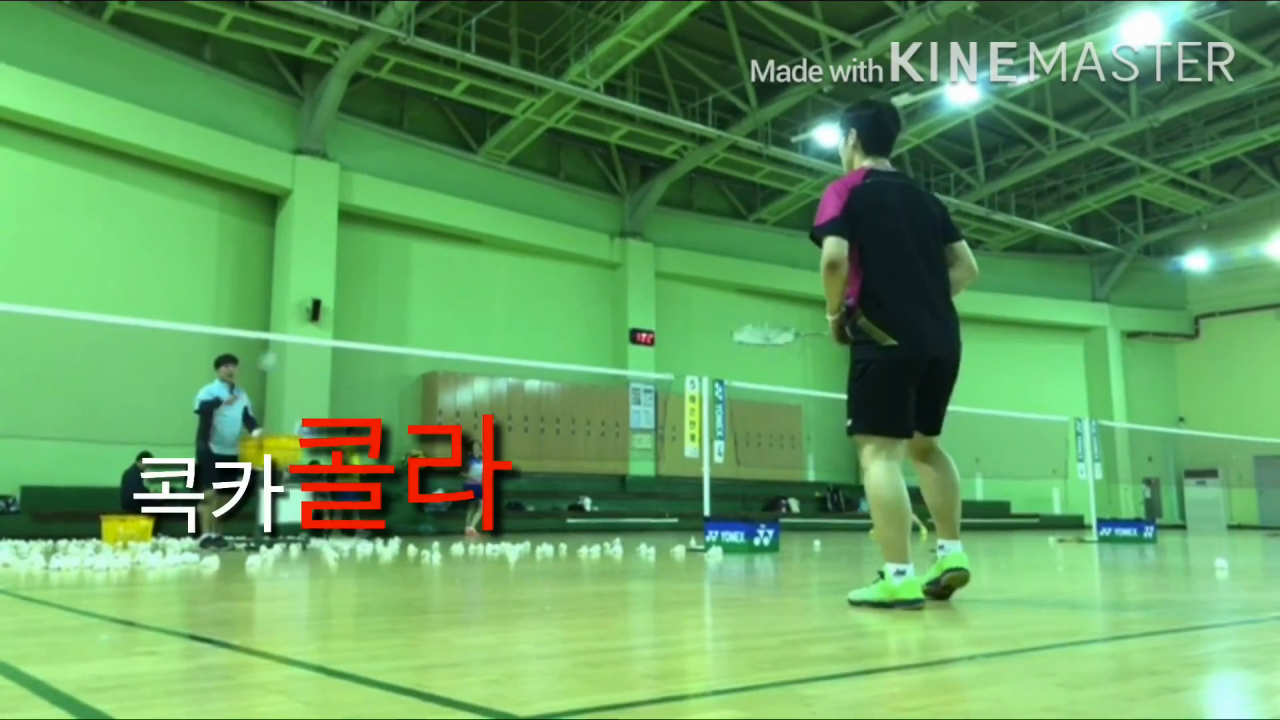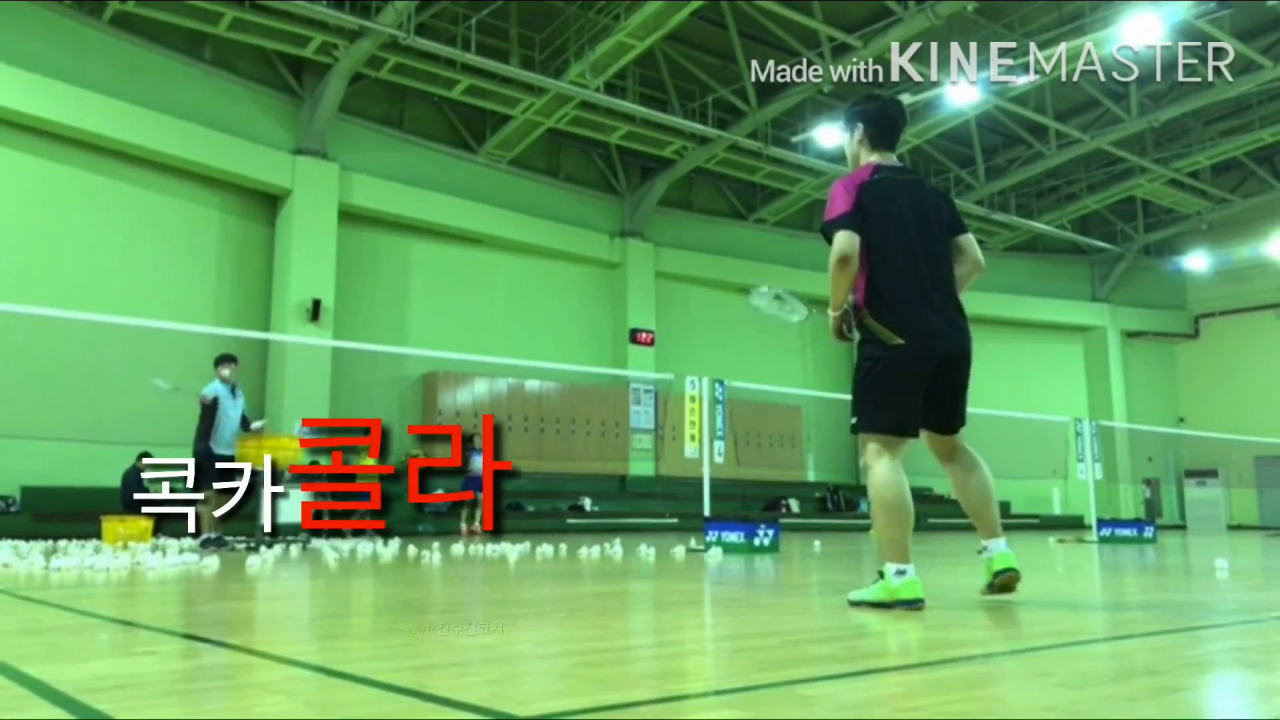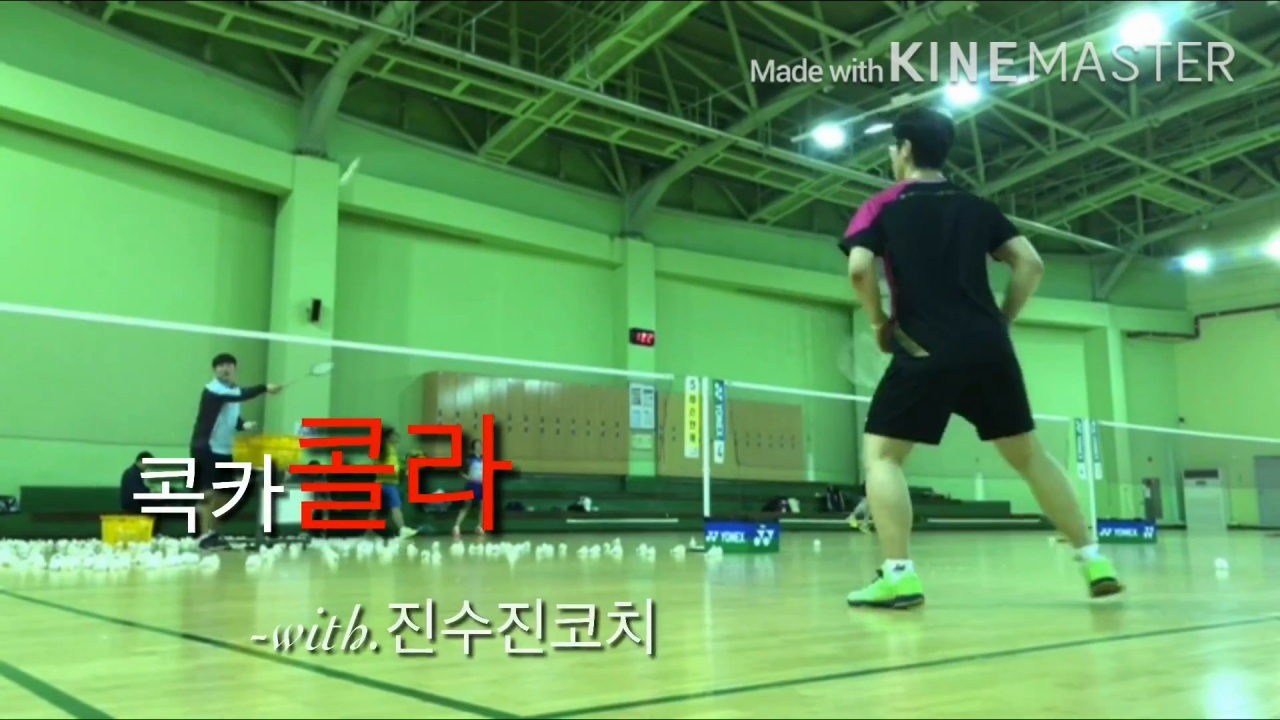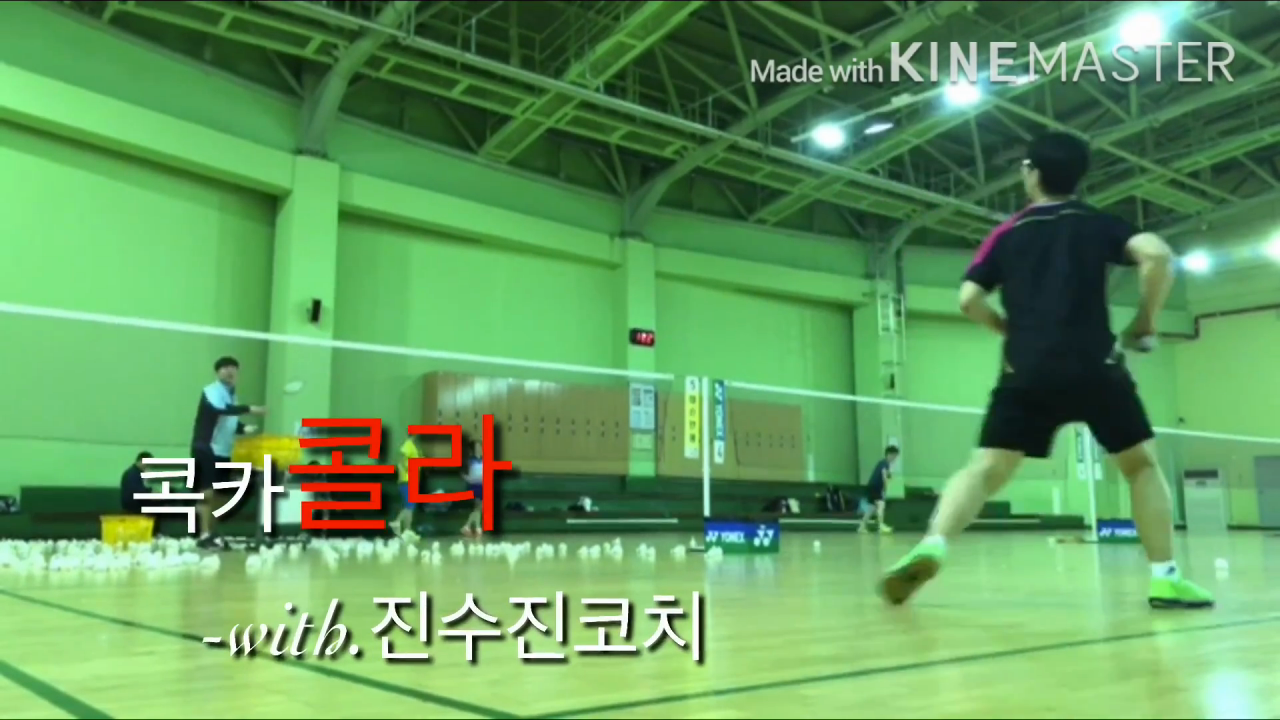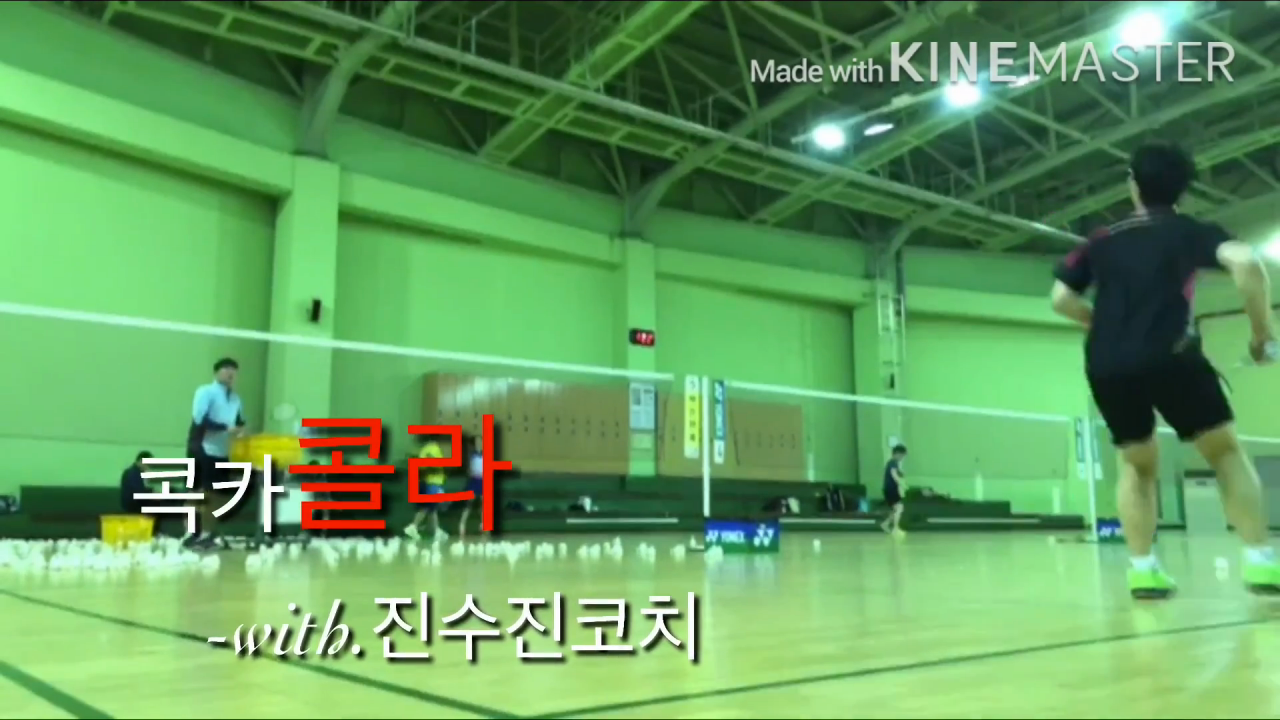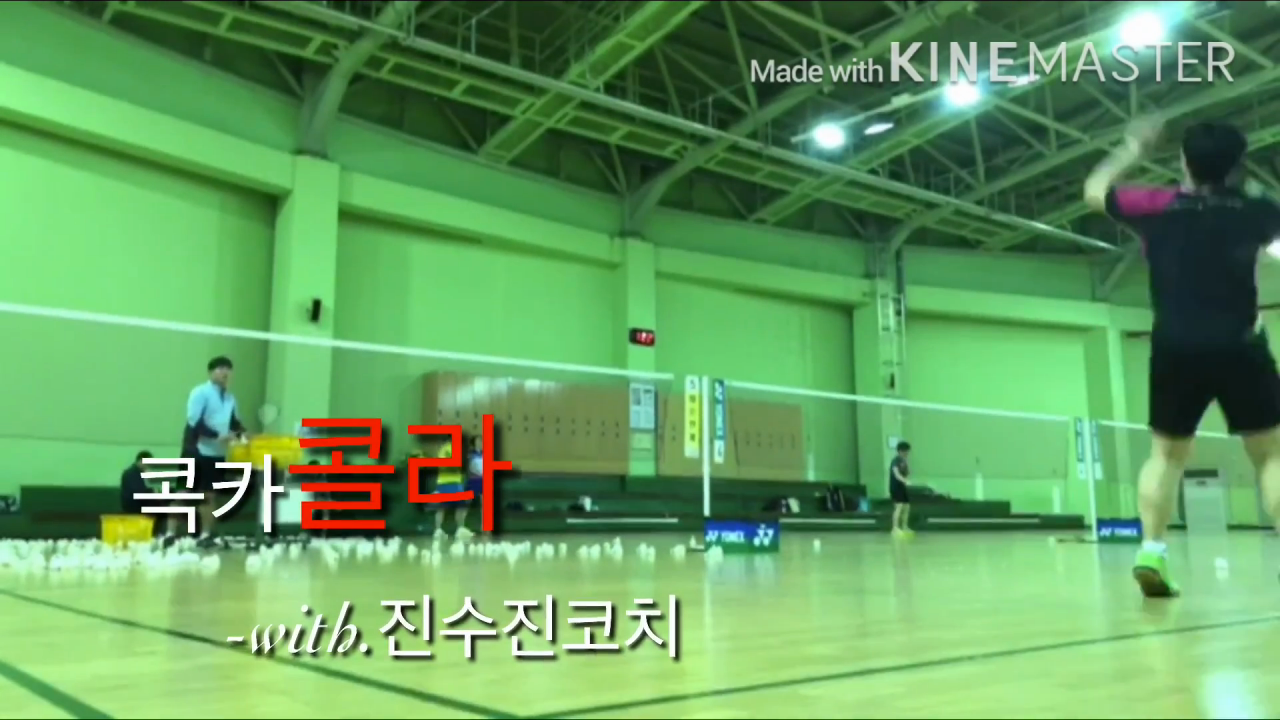
dt=0.3s
person 1, frame 1
left shoulder: (845, 191)
right shoulder: (924, 197)
left elbow: (835, 258)
right elbow: (966, 267)
left wrist: (835, 312)
left hip: (885, 339)
right hip: (942, 339)
left knee: (879, 452)
right knee: (924, 445)
left ankle: (897, 578)
right ankle: (951, 553)
person 1, frame 2
left shoulder: (852, 187)
right shoulder: (931, 193)
left elbow: (845, 252)
right elbow: (972, 261)
left wrist: (838, 308)
left hip: (892, 337)
right hip: (951, 336)
left knee: (881, 451)
right knee: (950, 445)
left ankle: (898, 578)
right ankle: (997, 552)
person 1, frame 3
left shoulder: (881, 208)
right shoulder: (978, 207)
left elbow: (858, 267)
right elbow: (1031, 263)
left wrist: (881, 320)
right wrist: (1004, 323)
left hip: (925, 355)
right hip: (989, 351)
left knee: (882, 455)
right knee: (1027, 455)
left ankle: (898, 575)
right ankle: (1095, 560)
person 1, frame 4
left shoulder: (1005, 235)
right shoulder: (1101, 223)
left elbow: (969, 300)
right elbow: (1158, 255)
right wrist: (1146, 320)
left hip: (1026, 371)
right hip: (1094, 367)
left knee: (986, 469)
right knee: (1141, 465)
left ankle: (930, 549)
right ankle: (1166, 576)
person 1, frame 5
left shoulder: (1103, 240)
right shoulder: (1195, 231)
left elbow: (1062, 298)
left hip: (1106, 367)
right hip: (1169, 357)
left knee: (1138, 463)
right knee: (1226, 452)
left ankle: (1143, 567)
person 1, frame 6
left shoulder: (1160, 206)
left elbow: (1094, 191)
left wrist: (1133, 148)
left hip: (1175, 347)
right hip: (1238, 348)
left knee: (1168, 451)
left ankle: (1152, 551)
person 2, frame 1
left shoulder: (241, 395)
right shoulder: (209, 391)
left elbow: (248, 417)
right elbow: (200, 407)
left wrist: (254, 429)
right wrist: (222, 402)
left hip: (231, 451)
right hip: (209, 450)
left knee: (221, 495)
right knee: (208, 493)
left ankle: (215, 534)
right ankle: (205, 536)
person 2, frame 2
left shoulder: (238, 393)
right shoulder: (213, 390)
right elbow: (208, 399)
left wrist: (251, 425)
right wrist: (205, 400)
left hip: (228, 451)
right hip: (208, 449)
left knee: (222, 494)
right knee: (208, 493)
left ankle: (216, 534)
right ankle: (205, 536)
person 2, frame 3
left shoulder: (232, 390)
right shoulder: (213, 389)
right elbow: (238, 395)
left wrist: (242, 424)
right wrist: (264, 388)
left hip: (224, 450)
right hip: (206, 448)
left knee: (222, 493)
right knee: (207, 492)
left ankle: (212, 532)
right ankle: (204, 536)
person 2, frame 4
left shoulder: (231, 394)
right shoulder: (212, 392)
right elbow: (221, 409)
left wrist: (243, 428)
right wrist: (249, 410)
left hip: (223, 452)
right hip: (206, 449)
left knee: (216, 494)
right knee: (206, 492)
left ankle: (210, 534)
right ankle: (204, 535)
person 2, frame 5
left shoulder: (235, 398)
right shoulder: (205, 392)
left elbow: (238, 422)
right elbow: (199, 419)
left wrist: (240, 429)
right wrist: (225, 428)
left hip: (221, 453)
right hip: (202, 449)
left knee: (211, 494)
right knee: (197, 491)
left ankle: (206, 535)
right ankle: (189, 534)
person 2, frame 6
left shoulder: (229, 397)
right shoulder: (200, 393)
left elbow: (235, 421)
right elbow: (193, 421)
left wrist: (240, 433)
right wrist: (217, 435)
left hip: (217, 454)
right hip: (196, 450)
left knee: (209, 495)
left ankle: (206, 535)
right ankle: (171, 534)
